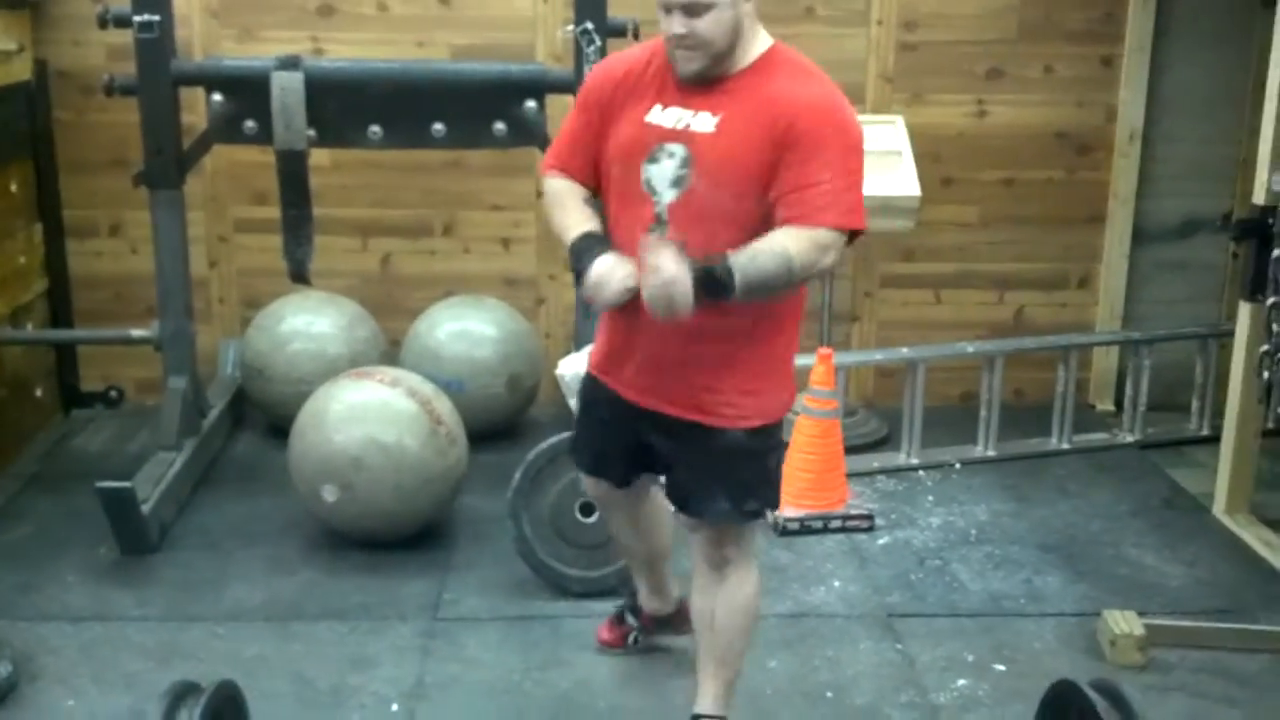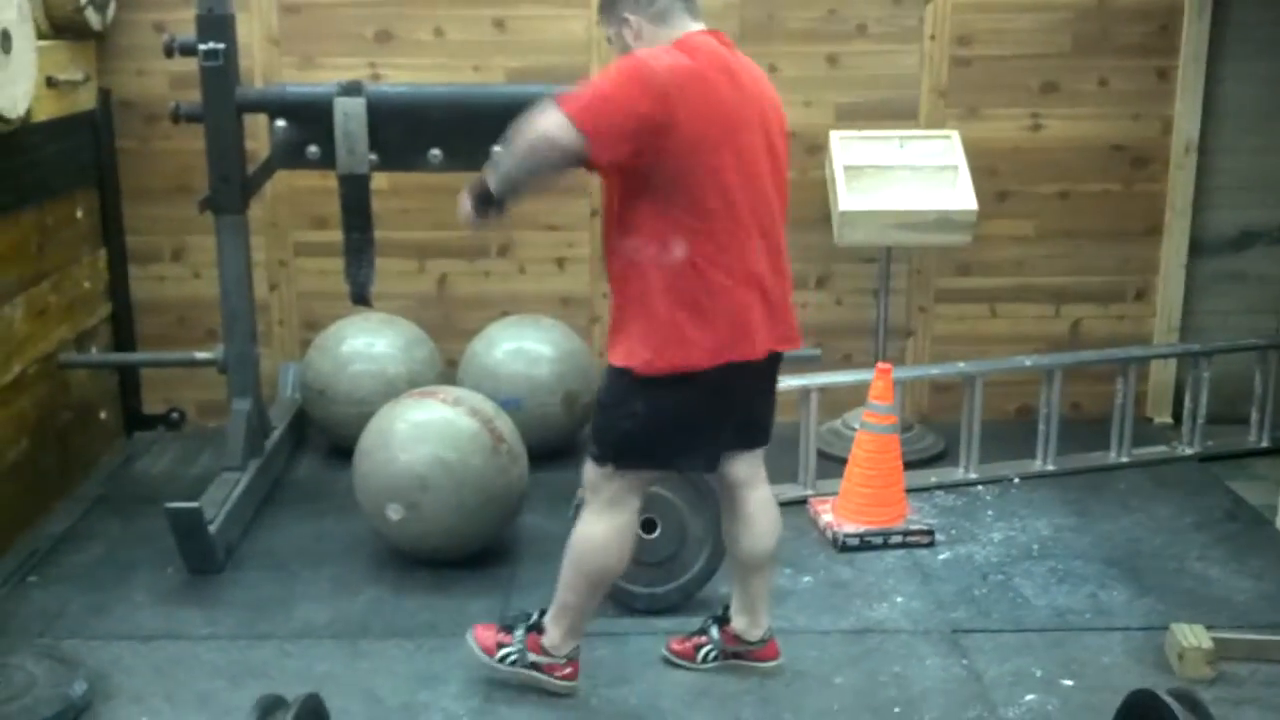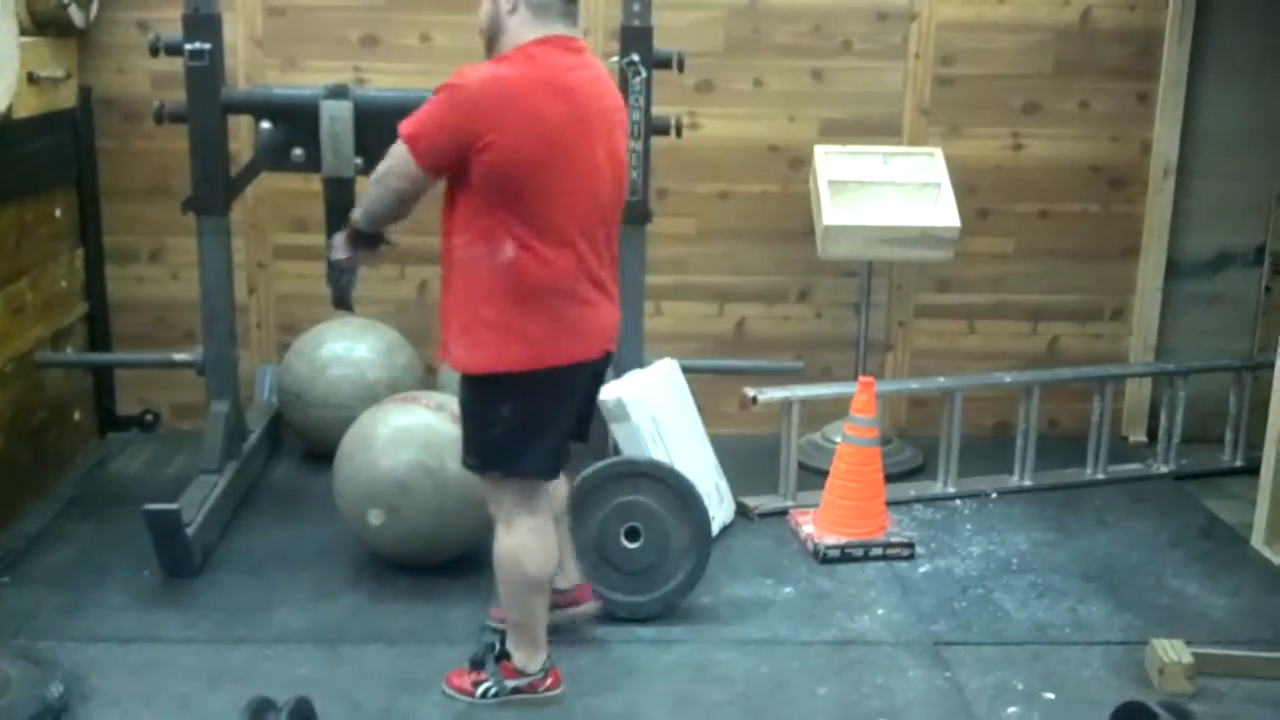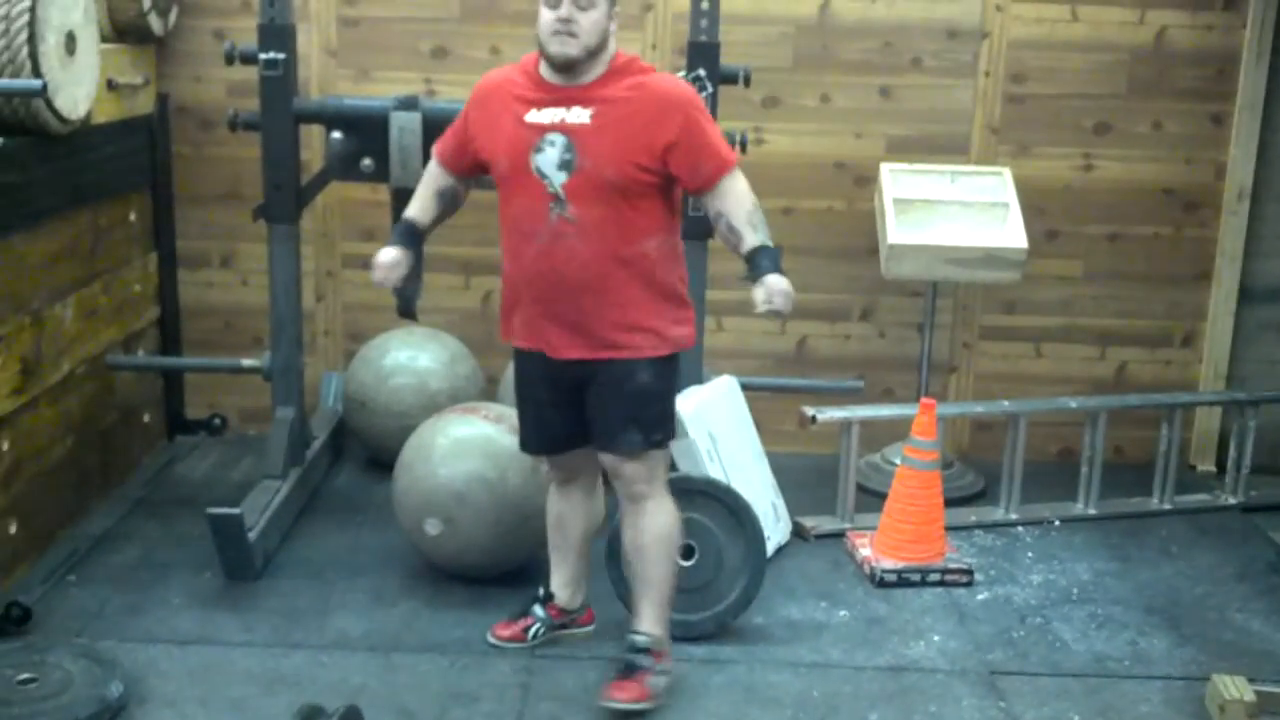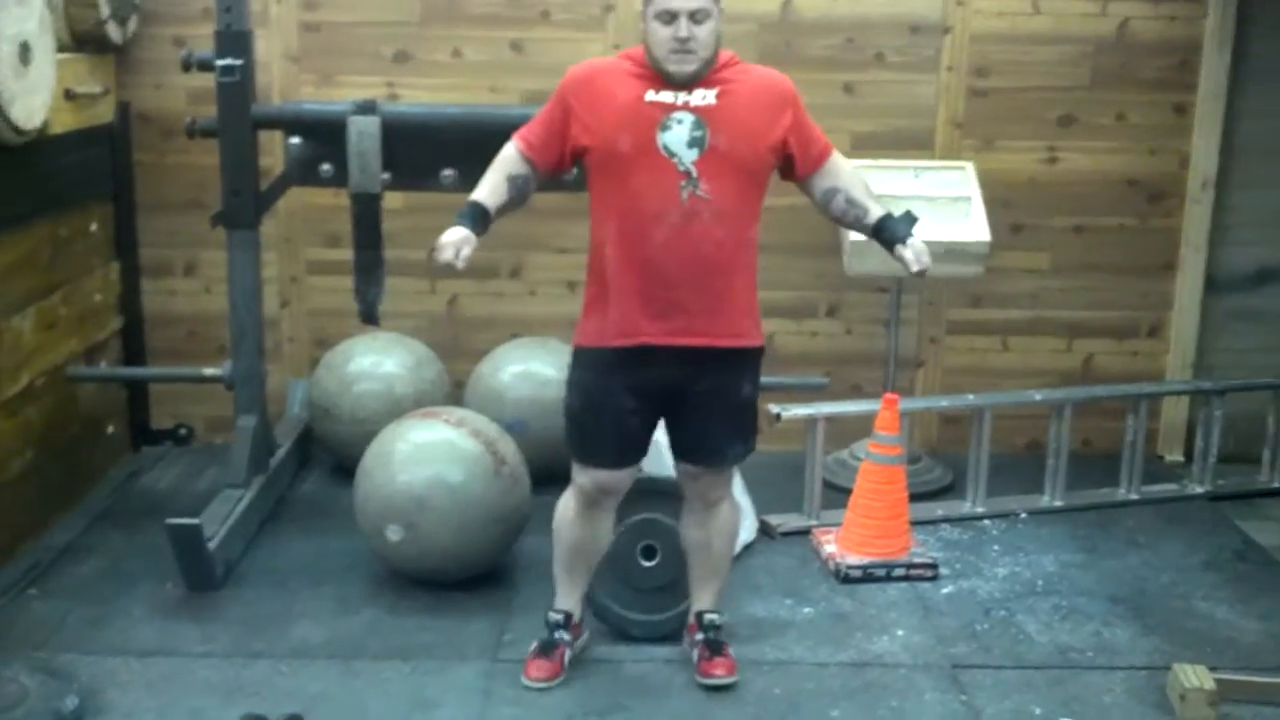
dt=0.7s
person 1, frame 1
left shoulder: (807, 107)
right shoulder: (619, 77)
left elbow: (819, 242)
right elbow: (562, 178)
left wrist: (707, 278)
right wrist: (592, 256)
left hip: (729, 383)
right hip: (626, 360)
left knee: (725, 548)
right knee: (612, 487)
right ankle: (659, 601)
person 1, frame 2
left shoulder: (653, 78)
right shoulder: (742, 77)
left elbow: (549, 133)
left wrist: (488, 189)
left hip: (679, 335)
right hip: (752, 324)
left knee: (610, 489)
right knee: (742, 473)
left ankle: (552, 646)
right ankle: (750, 630)
person 1, frame 3
left shoulder: (484, 89)
right shoulder: (592, 82)
left elbow: (398, 174)
left wrist: (359, 232)
left hip: (520, 336)
right hip: (579, 325)
left knee: (516, 496)
right knee: (534, 474)
left ankle: (526, 663)
right ankle: (563, 586)
person 1, frame 4
left shoulder: (662, 99)
right shoulder: (495, 94)
left elbow: (721, 182)
right elbow: (447, 170)
left wrist: (763, 260)
right wrist: (406, 236)
left hip: (634, 336)
right hip: (540, 336)
left knee: (639, 480)
right knee: (567, 471)
left ankle: (649, 643)
right ankle: (564, 601)
person 1, frame 5
left shoulder: (770, 93)
right shoulder: (590, 85)
left elbow: (825, 173)
right elbow: (524, 159)
left wrist: (888, 228)
right wrist: (472, 218)
left hip: (724, 341)
right hip: (617, 338)
left knee: (709, 485)
right knee: (594, 486)
left ankle: (705, 620)
right ankle: (566, 617)
